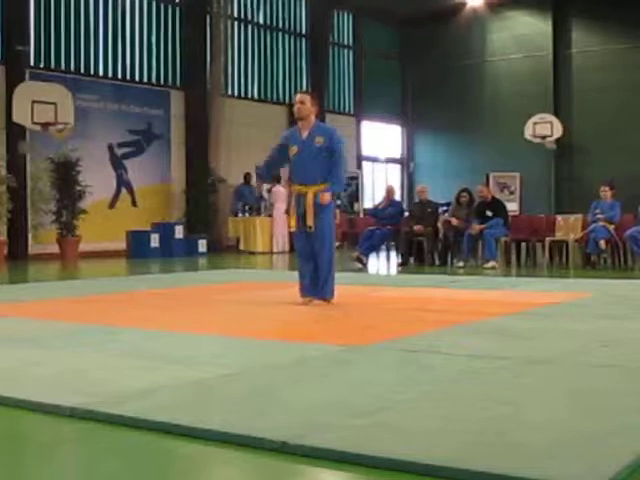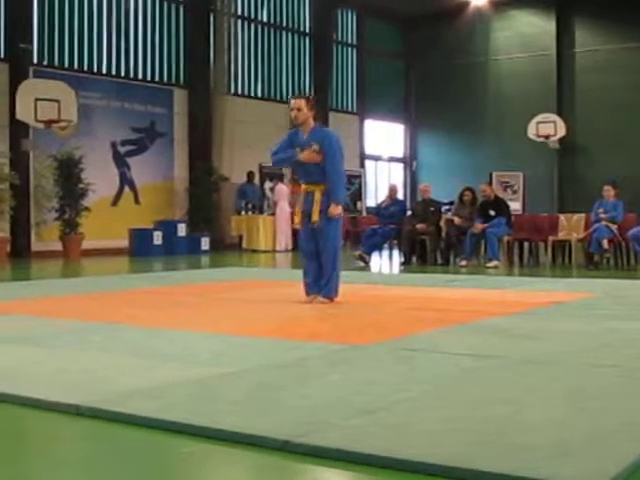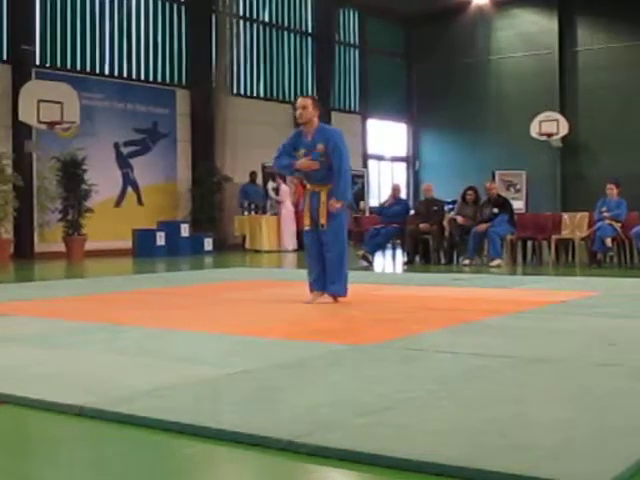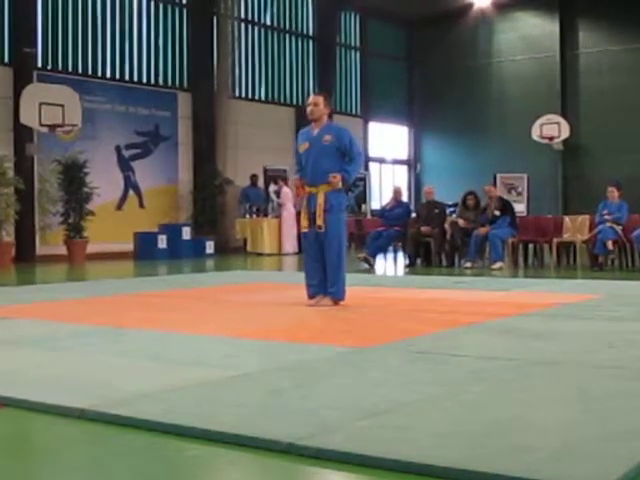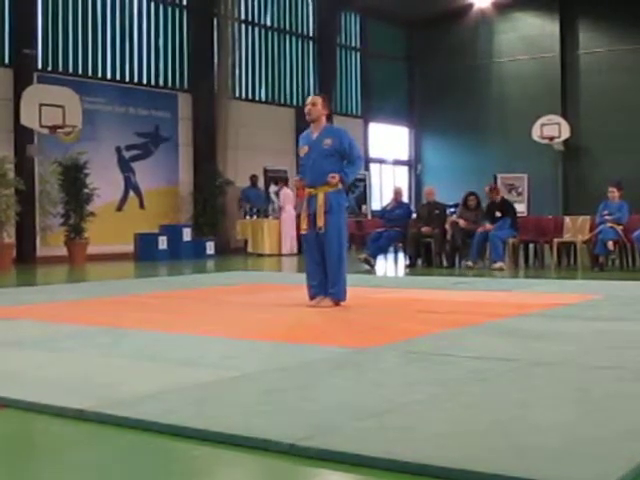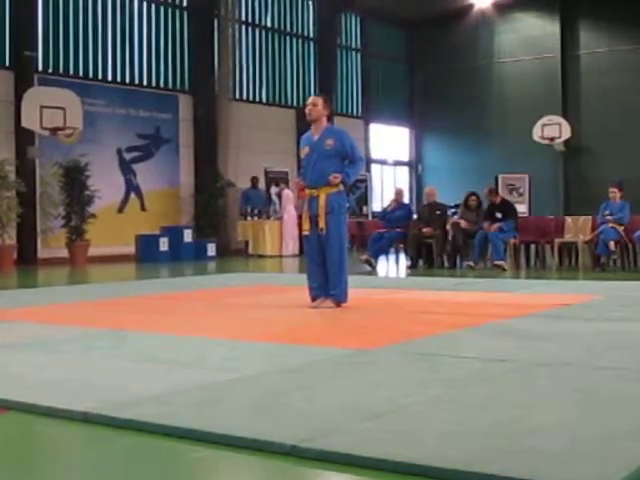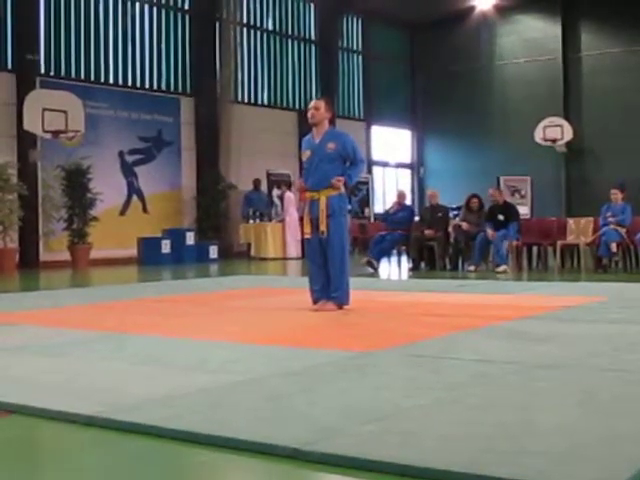
dt=0.7s
person 1, frame 1
left shoulder: (329, 134)
right shoulder: (290, 137)
left elbow: (339, 165)
right elbow: (274, 160)
left wrist: (331, 191)
right wrist: (260, 177)
left hip: (320, 198)
right hip: (297, 198)
left knee: (323, 247)
right knee: (303, 248)
left ankle: (324, 293)
right ankle: (309, 291)
person 1, frame 2
left shoulder: (327, 136)
right shoulder: (292, 136)
left elbow: (336, 170)
right elbow: (276, 158)
left wrist: (337, 202)
right wrist: (298, 157)
left hip: (328, 197)
right hip: (307, 197)
left knee: (328, 245)
right knee: (307, 245)
left ankle: (327, 291)
right ankle: (313, 289)
person 1, frame 3
left shoulder: (332, 134)
right shoulder: (296, 137)
left elbow: (343, 168)
right elbow: (278, 161)
left wrist: (340, 197)
right wrist: (295, 164)
left hip: (332, 195)
right hip: (312, 196)
left knee: (334, 243)
right knee: (312, 243)
left ankle: (334, 290)
right ankle: (318, 288)
person 1, frame 4
left shoulder: (339, 132)
right shoulder: (302, 135)
left elbow: (357, 157)
left wrist: (344, 176)
right wrist: (299, 177)
left hip: (332, 197)
right hip: (309, 198)
left knee: (333, 246)
right knee: (311, 247)
left ankle: (333, 294)
right ankle: (316, 292)
person 1, frame 5
left shoulder: (338, 134)
right shoulder: (303, 138)
left elbow: (356, 160)
left wrist: (342, 177)
right wrist: (300, 180)
left hip: (332, 198)
right hip: (310, 200)
left knee: (333, 247)
right knee: (312, 248)
left ankle: (334, 294)
right ankle: (317, 292)
person 1, frame 6
left shoulder: (339, 135)
right shoulder: (305, 139)
left elbow: (358, 161)
left wrist: (344, 178)
right wrist: (301, 181)
left hip: (333, 199)
right hip: (311, 201)
left knee: (335, 249)
right knee: (313, 250)
left ankle: (335, 296)
right ankle: (318, 294)
person 1, frame 7
left shoulder: (340, 138)
right shoulder: (306, 142)
left elbow: (358, 162)
left wrist: (347, 180)
right wrist: (303, 184)
left hip: (333, 202)
right hip: (311, 203)
left knee: (336, 251)
right knee: (314, 253)
left ankle: (337, 298)
right ankle: (320, 296)
